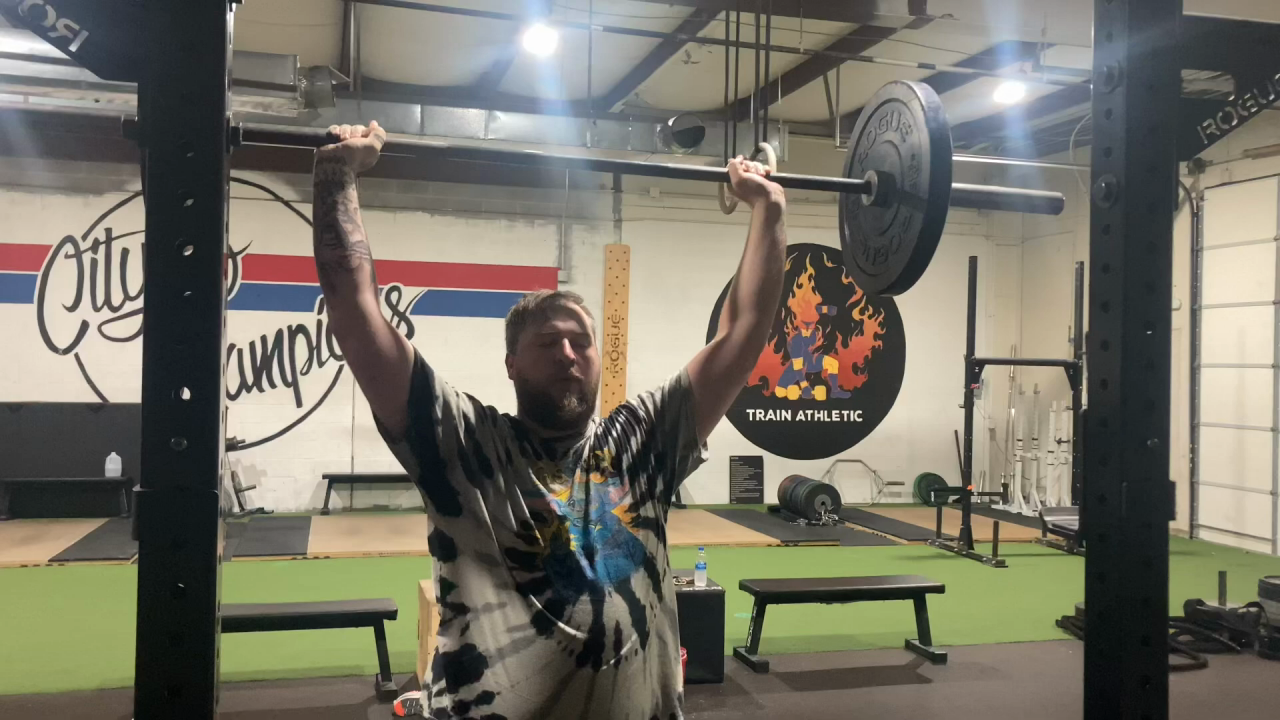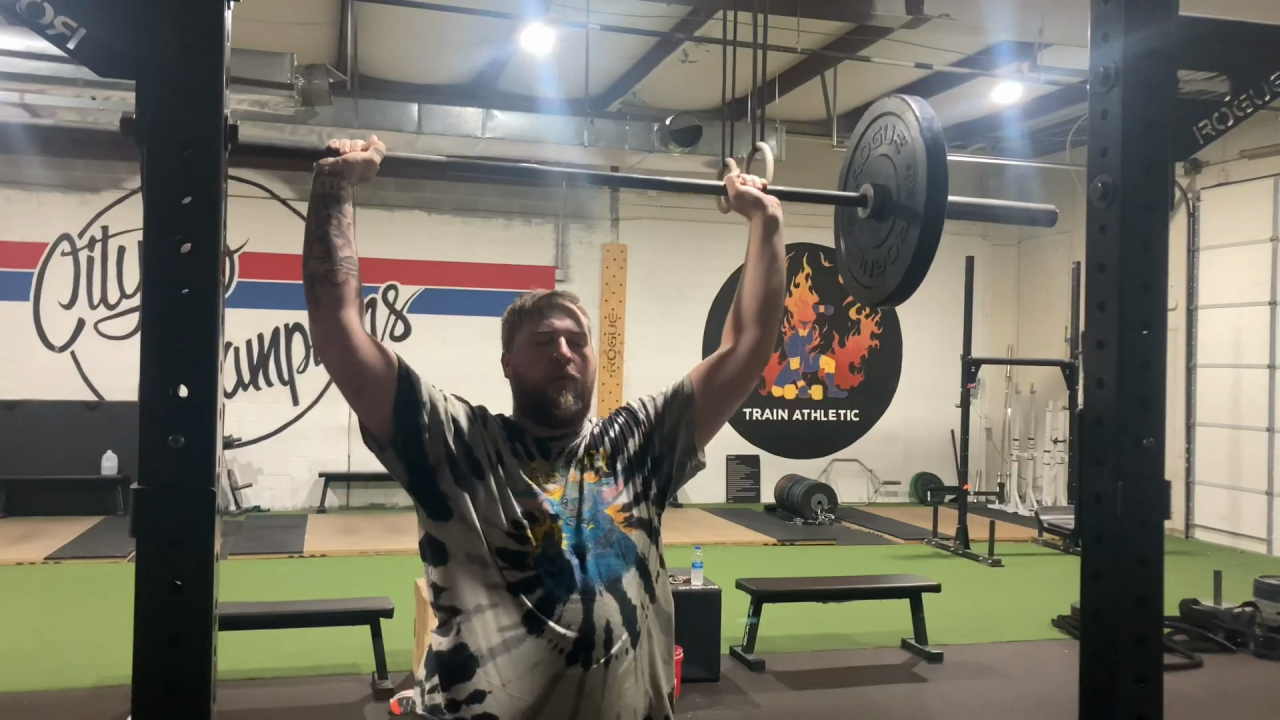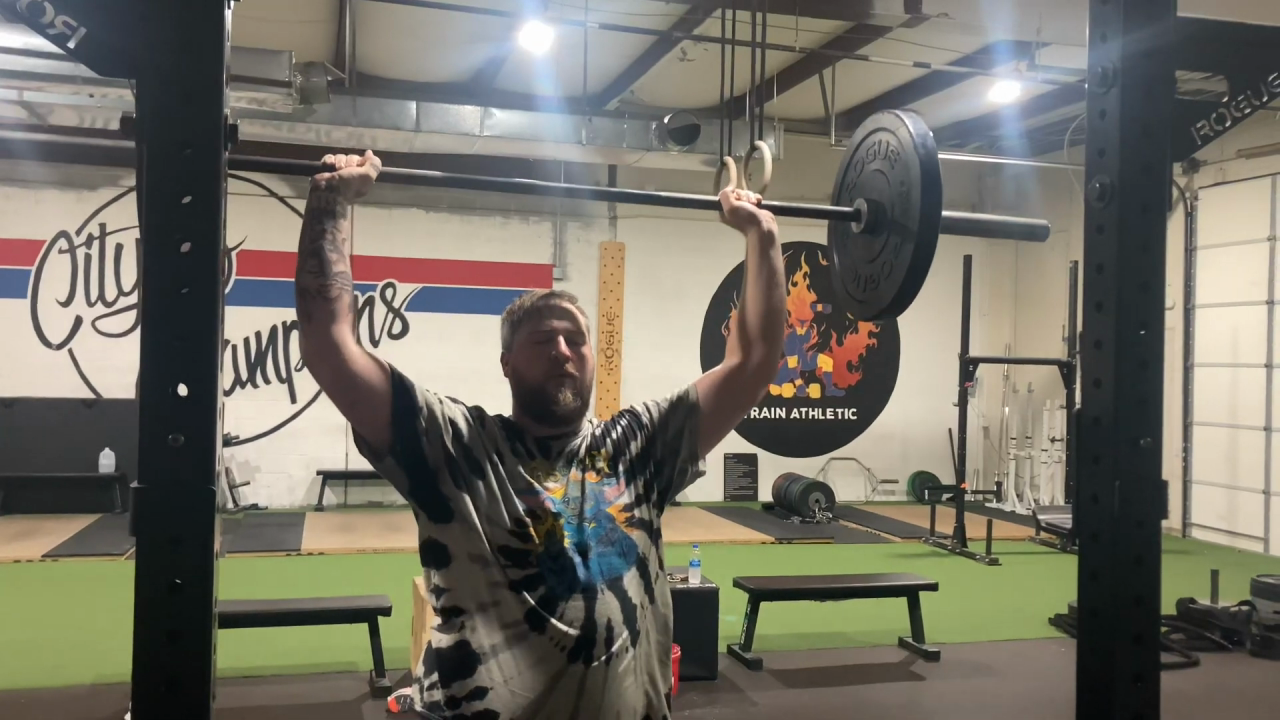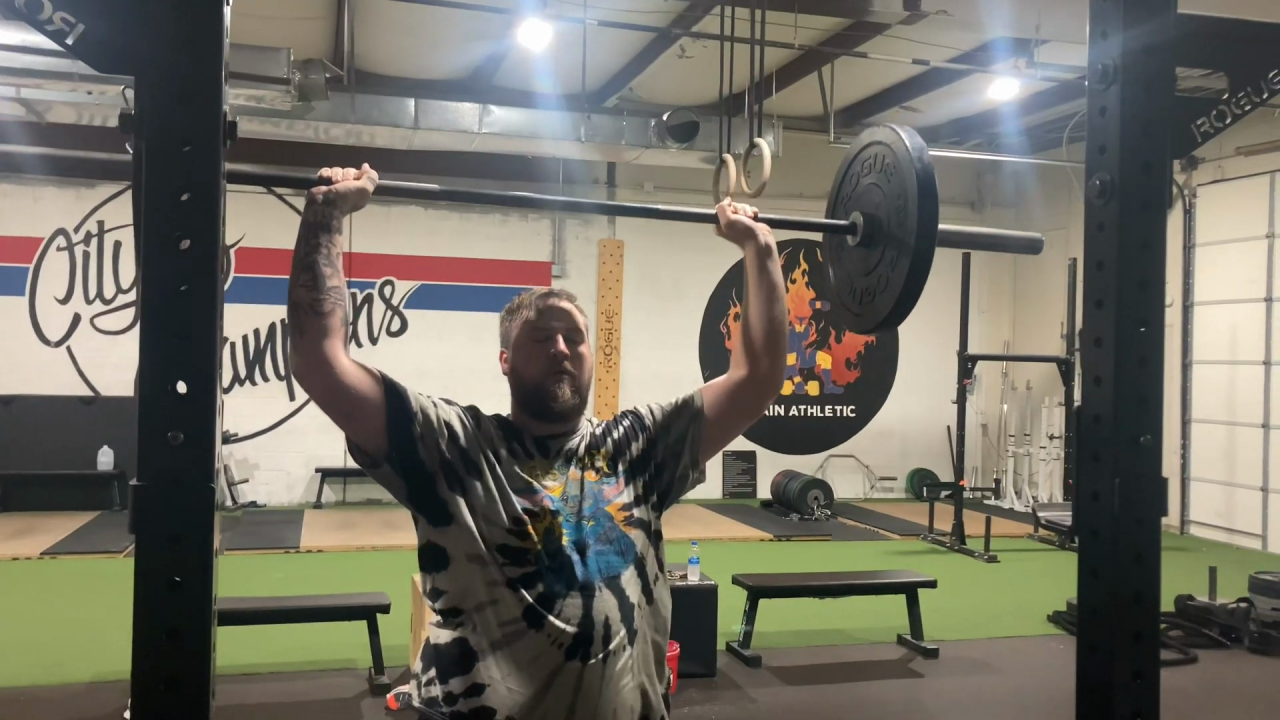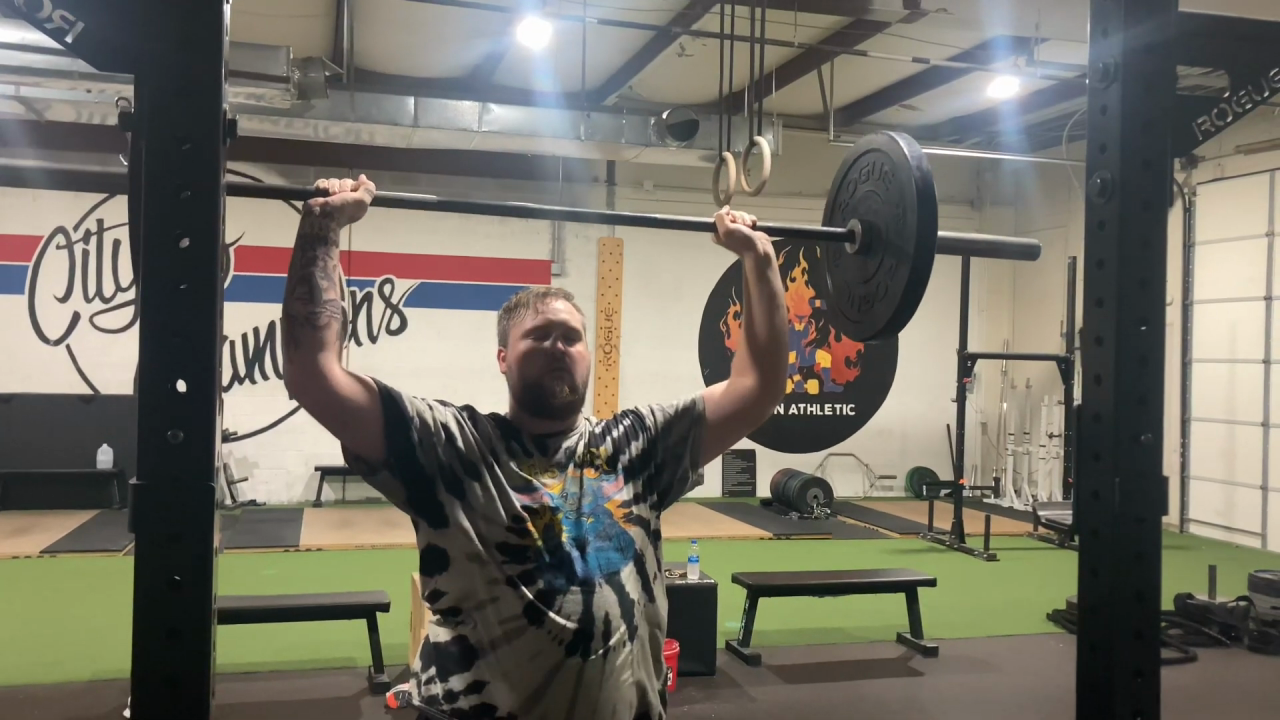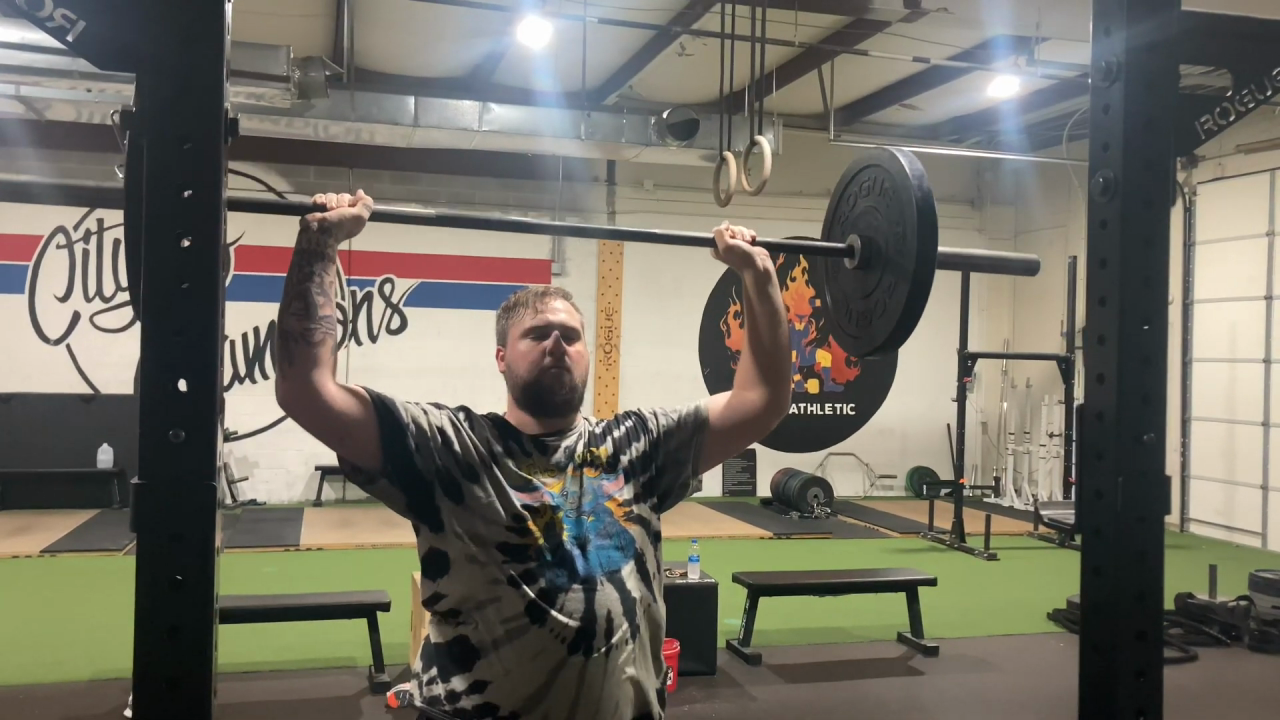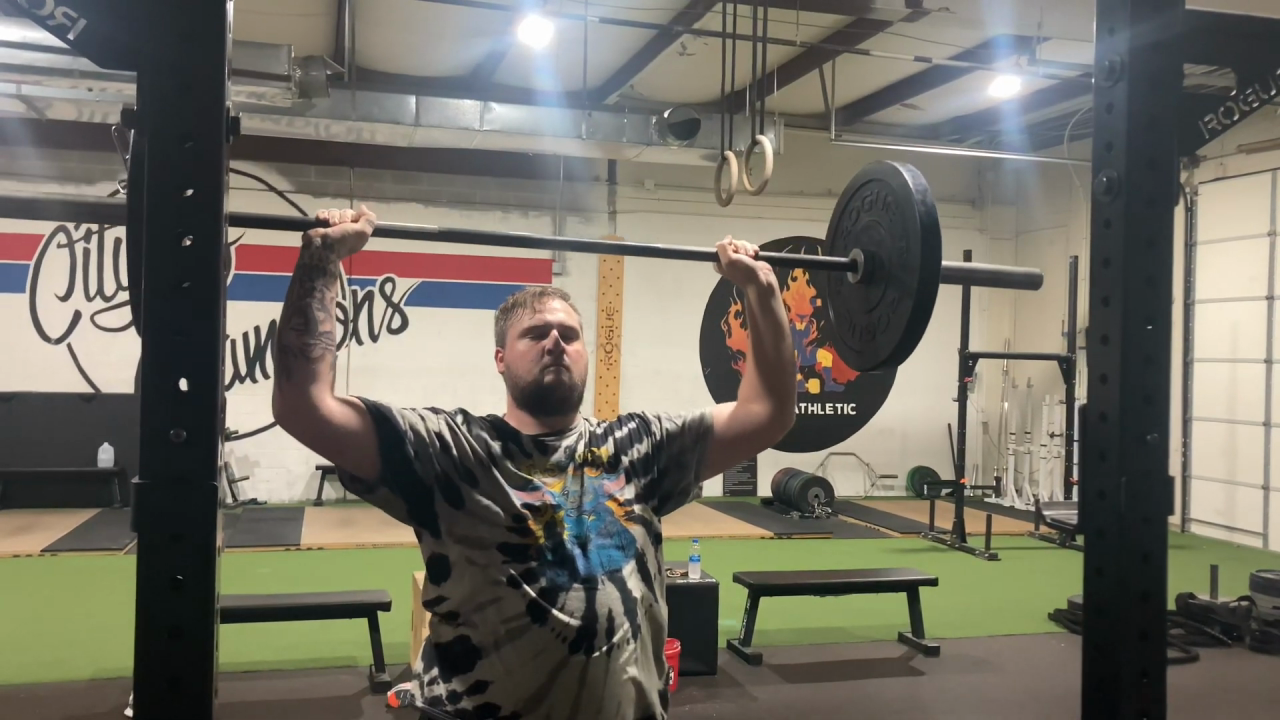
dt=0.3s
person 1, frame 1
left shoulder: (641, 445)
right shoulder: (464, 448)
left elbow: (743, 333)
right elbow: (355, 314)
left wrist: (766, 208)
right wrist: (338, 174)
person 1, frame 2
left shoulder: (637, 447)
right shoulder: (458, 448)
left elbow: (746, 346)
right elbow: (337, 331)
left wrist: (765, 223)
right wrist: (335, 187)
person 1, frame 3
left shoulder: (636, 447)
right shoulder: (455, 448)
left elbow: (753, 363)
right elbow: (327, 348)
left wrist: (760, 237)
right wrist: (331, 200)
person 1, frame 4
left shoulder: (636, 448)
right shoulder: (452, 448)
left elbow: (757, 377)
right elbow: (318, 362)
left wrist: (758, 249)
right wrist: (326, 215)
person 1, frame 5
left shoulder: (635, 445)
right shoulder: (451, 447)
left elbow: (758, 387)
right elbow: (313, 376)
left wrist: (756, 258)
right wrist: (322, 227)
person 1, frame 6
left shoulder: (636, 445)
right shoulder: (449, 447)
left elbow: (762, 401)
right elbow: (306, 391)
left wrist: (757, 273)
right wrist: (320, 242)
person 1, frame 7
left shoulder: (637, 447)
right shoulder: (449, 450)
left elbow: (767, 413)
right elbow: (303, 406)
left wrist: (760, 287)
right wrist: (321, 257)
